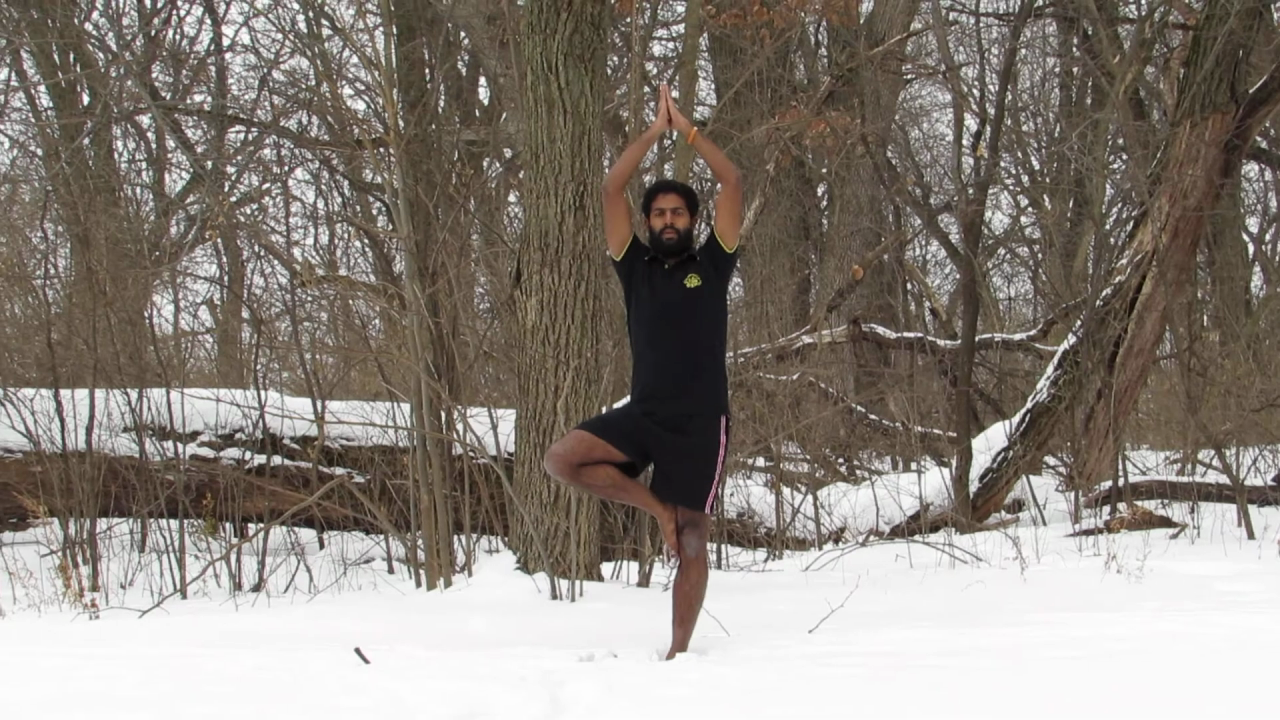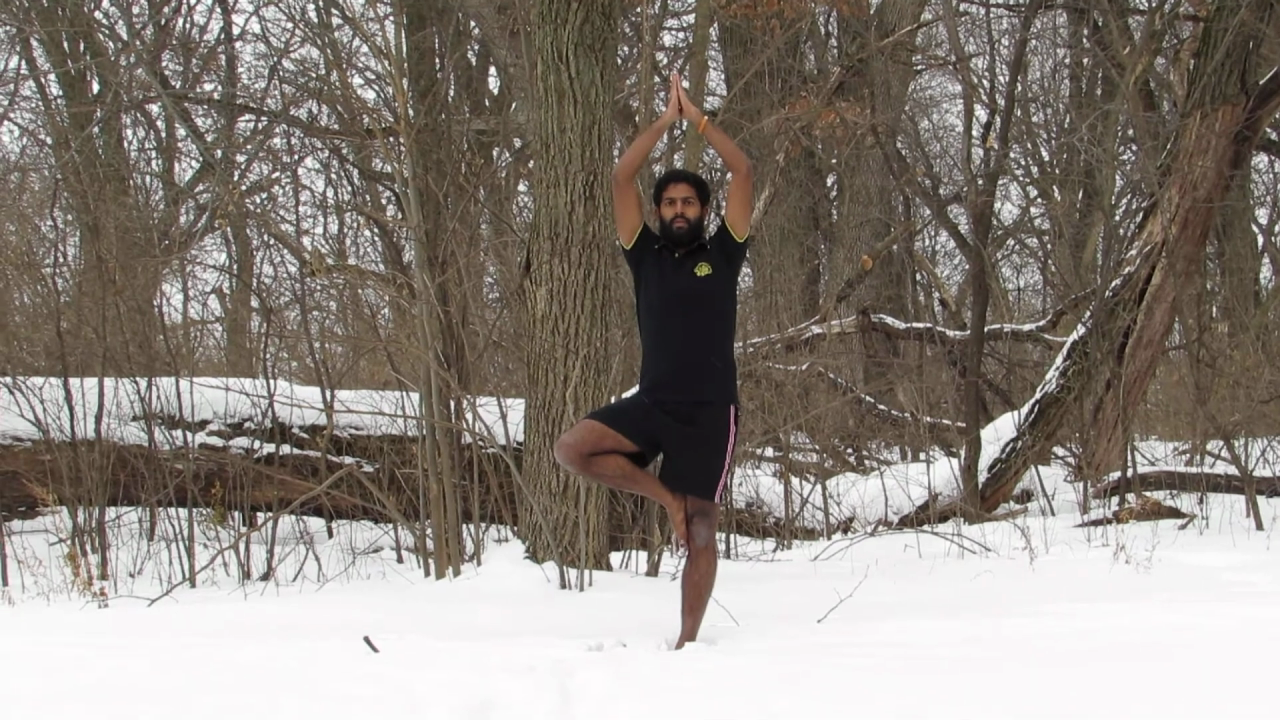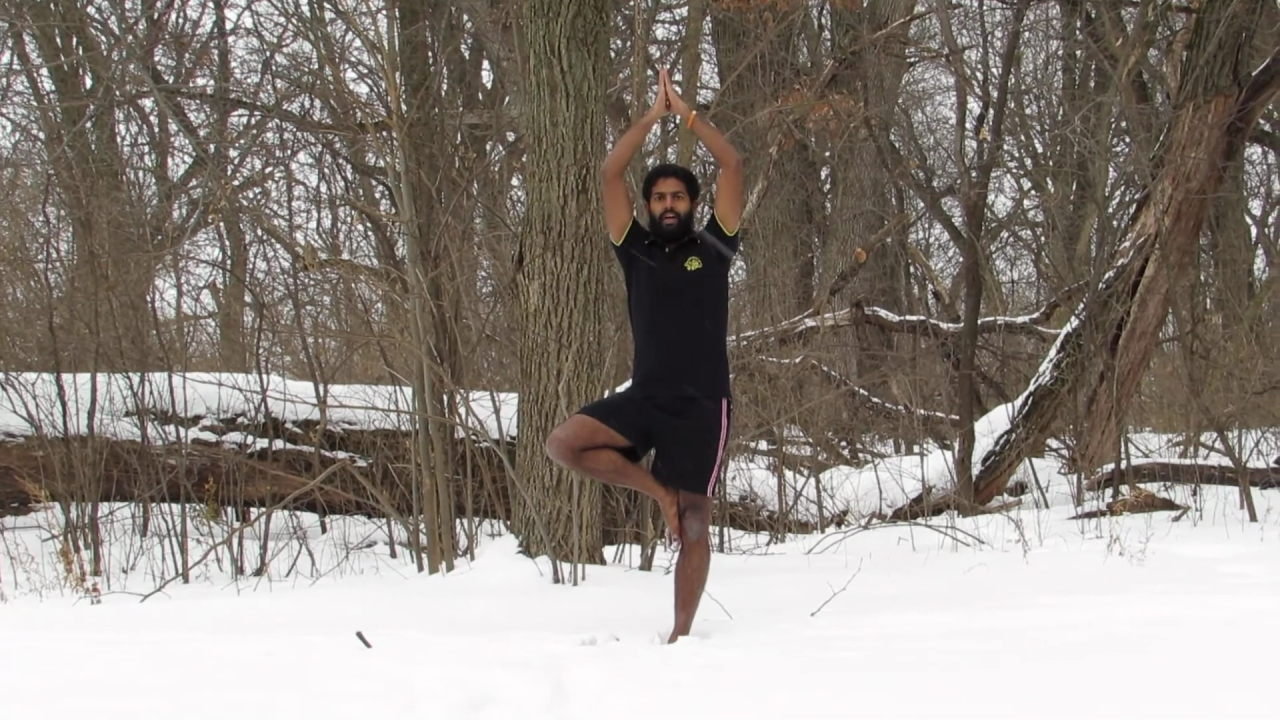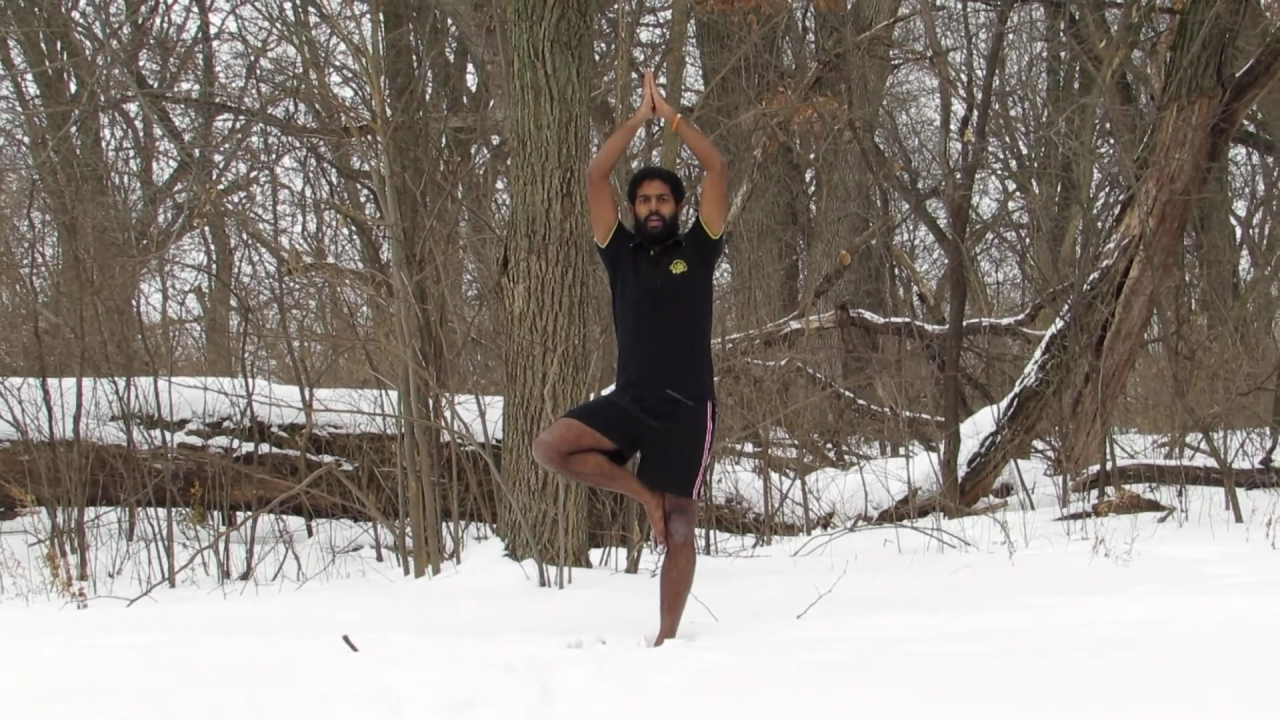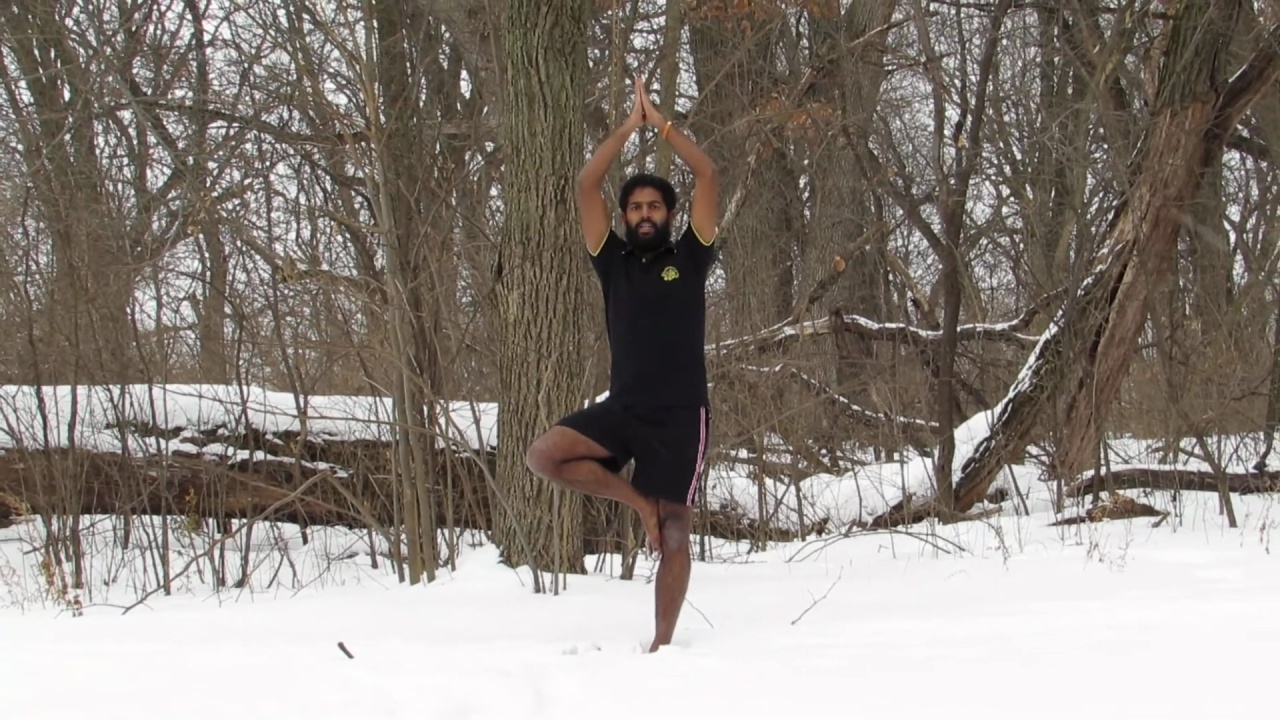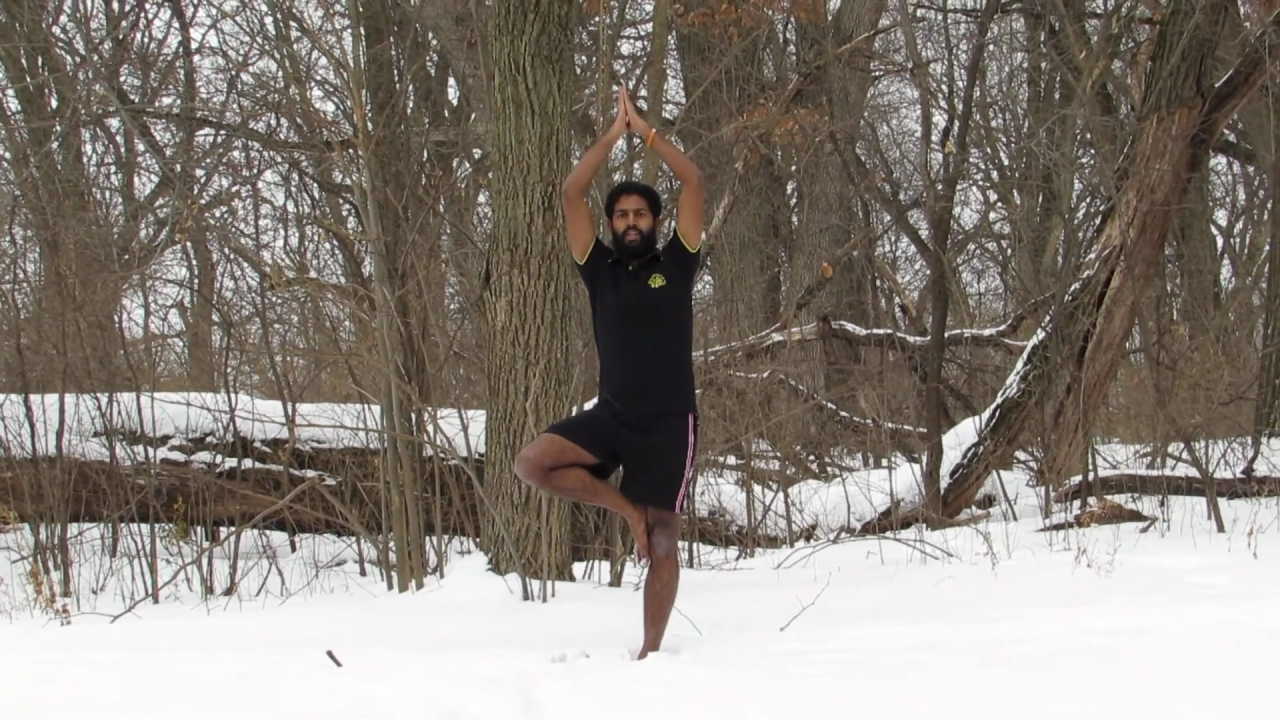
dt=0.7s
person 1, frame 1
left shoulder: (712, 266)
right shoulder: (635, 267)
left elbow: (732, 183)
right elbow: (610, 189)
left wrist: (687, 128)
right wrist: (653, 130)
left hip: (701, 420)
right hip: (643, 413)
left knee: (692, 541)
right knee: (561, 458)
left ankle: (680, 650)
right ankle: (657, 508)
person 1, frame 2
left shoulder: (722, 254)
right shoulder: (645, 256)
left elbow: (743, 173)
right elbow: (621, 178)
left wrist: (697, 118)
right wrist: (665, 120)
left hip: (710, 409)
right hip: (651, 403)
left knee: (701, 531)
right knee: (570, 449)
left ankle: (688, 640)
right ankle: (666, 497)
person 1, frame 3
left shoulder: (713, 247)
right shoulder: (636, 250)
left elbow: (733, 166)
right elbow: (610, 173)
left wrist: (686, 112)
right wrist: (652, 114)
left hip: (703, 403)
right hip: (644, 396)
left knee: (694, 524)
right knee: (562, 443)
left ankle: (681, 633)
right ankle: (658, 492)
person 1, frame 4
left shoulder: (697, 251)
right shoulder: (621, 254)
left elbow: (717, 169)
right elbow: (595, 176)
left wrist: (671, 115)
right wrist: (637, 117)
left hip: (687, 406)
right hip: (628, 400)
left knee: (680, 526)
right knee: (548, 447)
left ankle: (667, 637)
right ankle: (644, 495)
person 1, frame 5
left shoulder: (689, 259)
right shoulder: (613, 262)
left elbow: (708, 177)
right elbow: (586, 185)
left wrist: (662, 123)
right wrist: (628, 126)
left hip: (681, 412)
right hip: (622, 407)
left knee: (675, 530)
right knee: (542, 455)
left ankle: (662, 643)
right ankle: (637, 501)
person 1, frame 6
left shoulder: (676, 265)
right shoulder: (599, 269)
left elbow: (694, 183)
right elbow: (571, 193)
left wrist: (645, 130)
right wrist: (612, 133)
left hip: (668, 419)
right hip: (610, 414)
left knee: (663, 537)
right knee: (531, 463)
left ankle: (651, 650)
right ankle: (626, 509)
